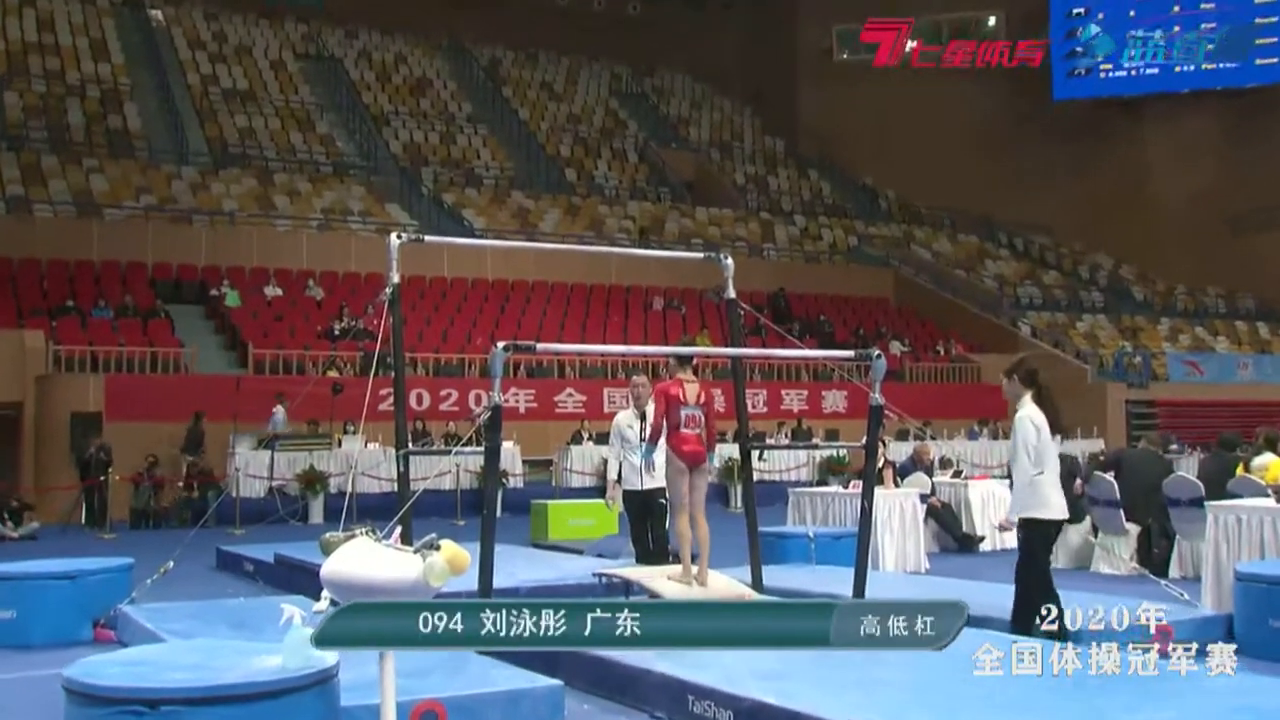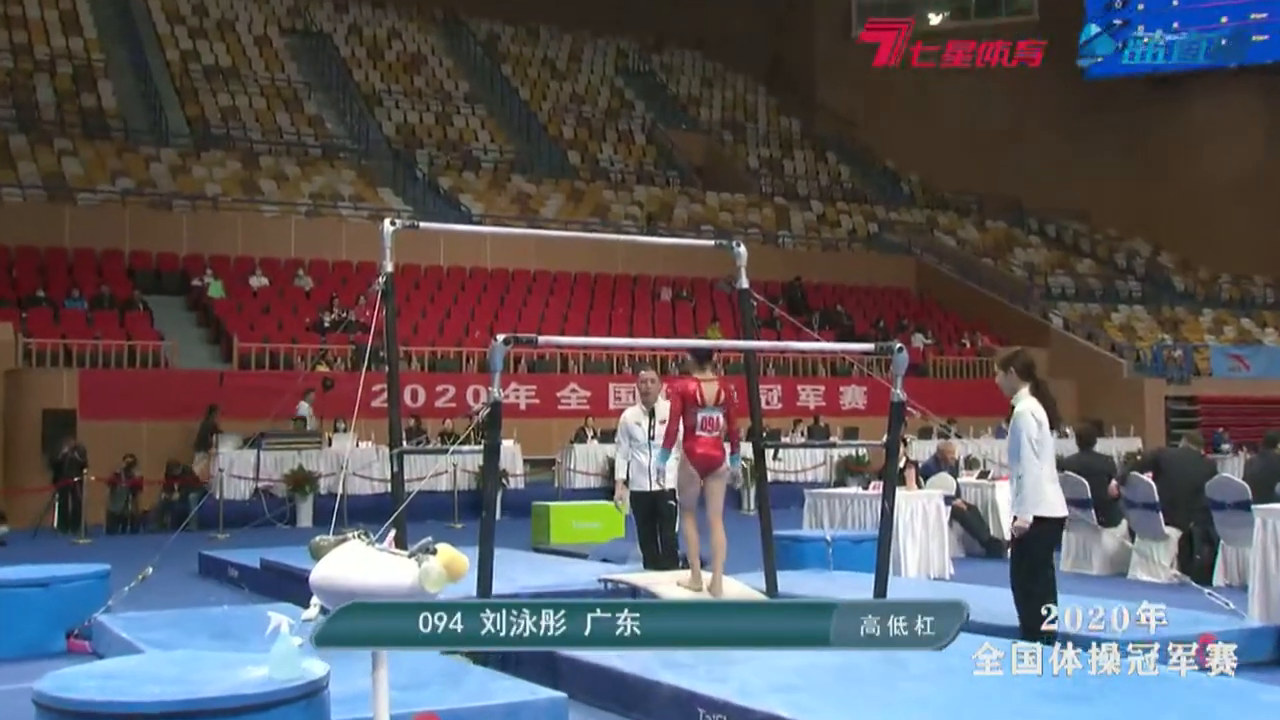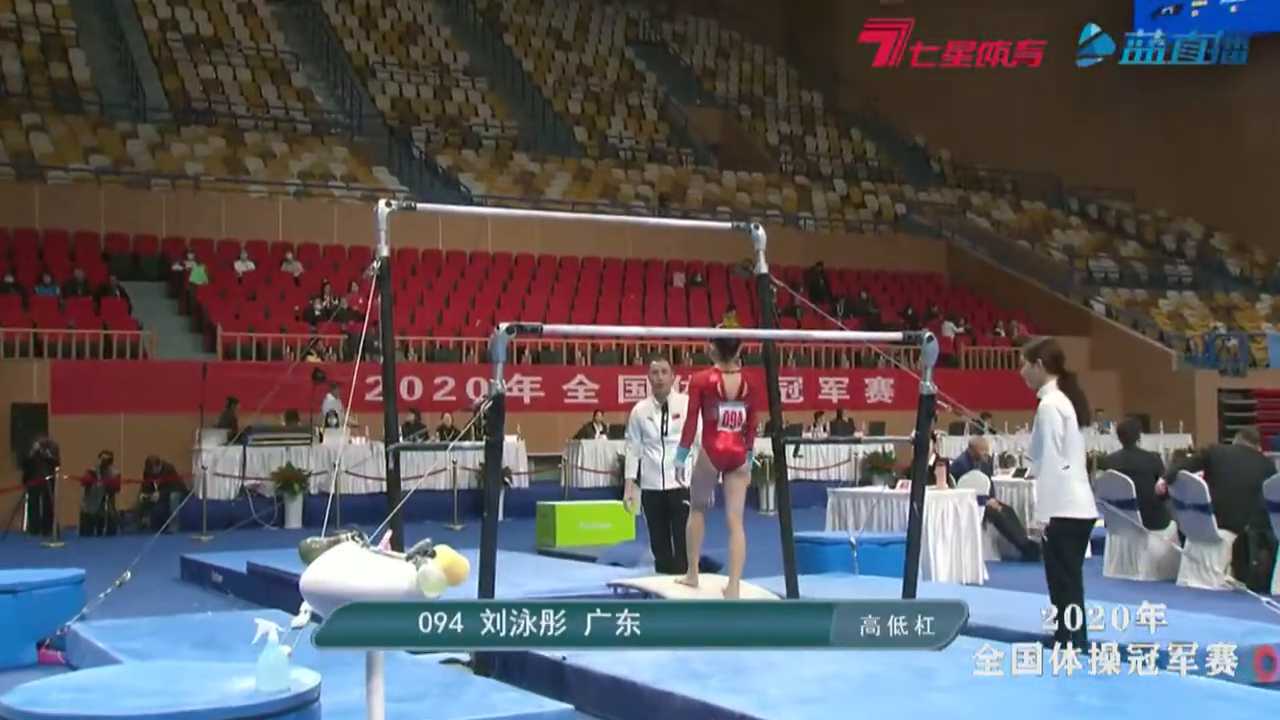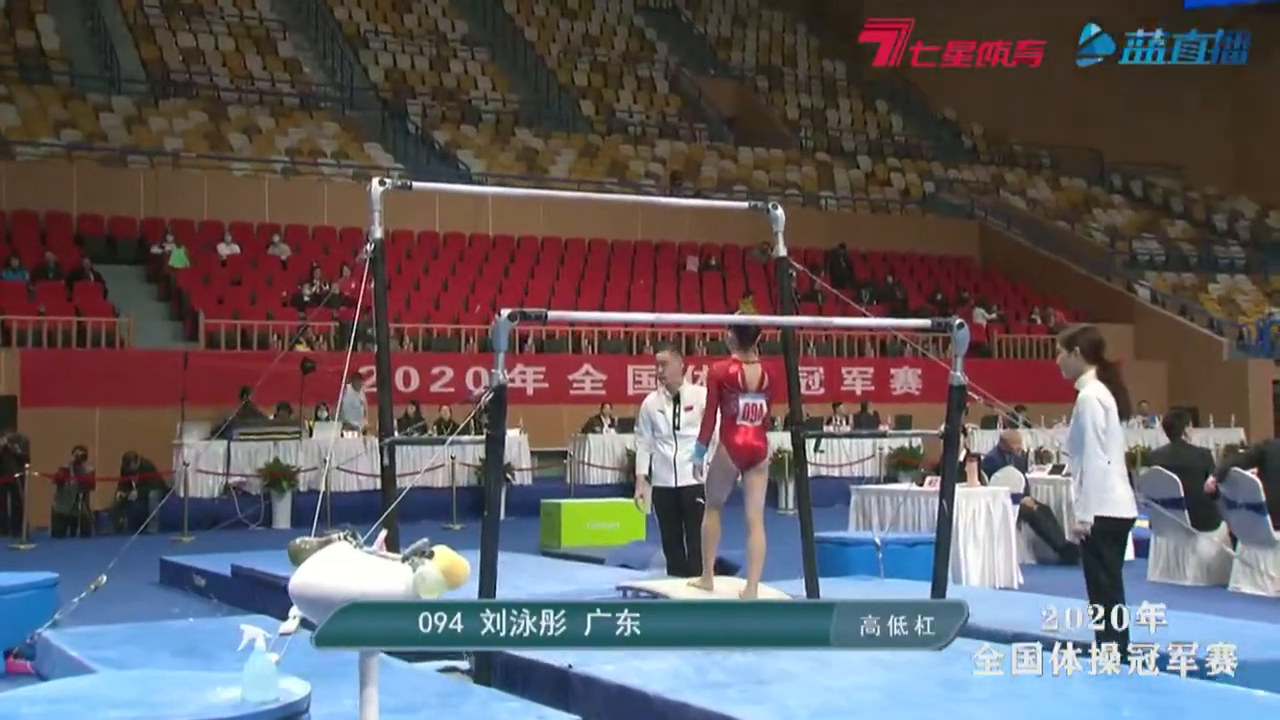
dt=0.5s
person 1, frame 1
left shoulder: (1025, 417)
right shoulder: (1042, 413)
left elbow: (1023, 470)
left wrist: (1012, 514)
left hip: (1038, 509)
right hip: (1050, 506)
left knee: (1038, 579)
right knee: (1027, 575)
person 1, frame 2
left shoulder: (1024, 410)
right shoulder: (1037, 406)
left elbow: (1030, 466)
left wrist: (1024, 515)
left hip: (1037, 507)
right hip: (1048, 505)
left knee: (1026, 581)
right knee: (1038, 580)
person 1, frame 3
left shoulder: (1050, 404)
right shoulder: (1066, 400)
left elbow: (1052, 464)
left wrist: (1041, 514)
left hip: (1063, 509)
right hip: (1078, 507)
left knee: (1064, 589)
right knee: (1066, 587)
right ankle: (1073, 650)
person 1, frame 4
left shoulder: (1089, 396)
right shoulder: (1104, 391)
left elbow: (1093, 461)
left wrist: (1084, 514)
left hip: (1103, 508)
right hip: (1116, 506)
left knee: (1105, 593)
right knee: (1108, 592)
right ankle: (1117, 661)
person 2, frame 1
left shoulder: (665, 389)
right shoulder: (704, 391)
left elbow: (658, 424)
right elbow: (711, 429)
left wrist: (649, 451)
right wrist: (710, 457)
left hip: (678, 452)
right hip: (699, 453)
left knee: (681, 513)
right knee: (699, 513)
person 2, frame 2
left shoulder: (681, 388)
right shoulder: (724, 389)
left elbow: (674, 426)
right elbow: (732, 428)
left wrist: (662, 459)
right wrist: (735, 460)
left hip: (692, 455)
right hip: (717, 456)
left knee: (688, 514)
right knee: (716, 520)
left ankle: (696, 575)
right ankle: (717, 582)
person 2, frame 3
left shoulder: (701, 380)
right shoulder: (747, 384)
left elbow: (692, 422)
right elbow: (751, 426)
left wrist: (681, 457)
right wrist: (748, 456)
left hip: (712, 451)
right hip: (738, 453)
left knee: (697, 509)
right knee: (735, 522)
left ankle: (692, 575)
right ankle: (733, 586)
person 2, frame 4
left shoulder: (720, 371)
right shoulder: (767, 373)
left elbow: (710, 415)
right elbow: (766, 416)
left wrist: (699, 453)
left hip: (731, 446)
right hip: (759, 447)
left knee: (712, 508)
right knee: (755, 520)
left ankle: (707, 577)
right ankle: (751, 589)
person 3, frame 1
right shoulder: (621, 419)
right elbow: (614, 453)
right wrist: (611, 485)
left hip: (657, 483)
right hip: (631, 486)
left knee: (659, 534)
right knee: (638, 534)
person 3, frame 2
left shoulder: (673, 411)
right shoulder: (628, 416)
right elbow: (621, 452)
right wrist: (619, 485)
left hip: (667, 484)
right hip: (639, 486)
left knee: (668, 537)
right knee: (646, 538)
person 3, frame 3
left shoulder: (687, 404)
right shoulder: (640, 410)
right elbow: (632, 448)
right wrist: (629, 485)
left hip: (681, 483)
right hip: (651, 485)
left knee: (683, 539)
right knee: (658, 541)
person 3, frame 4
left shoulder: (701, 396)
right shoulder: (651, 402)
right elbow: (643, 443)
right wrist: (640, 482)
left hip: (695, 480)
right hip: (663, 482)
left knee: (697, 541)
right knee: (671, 542)
